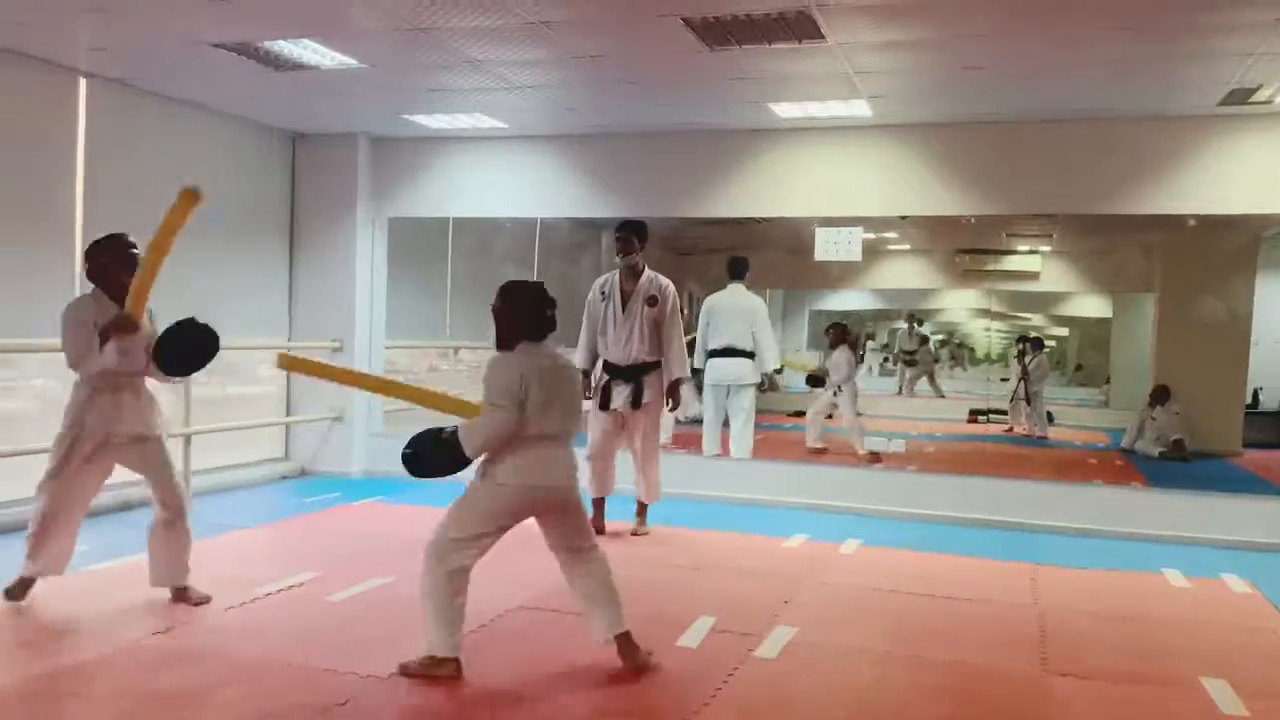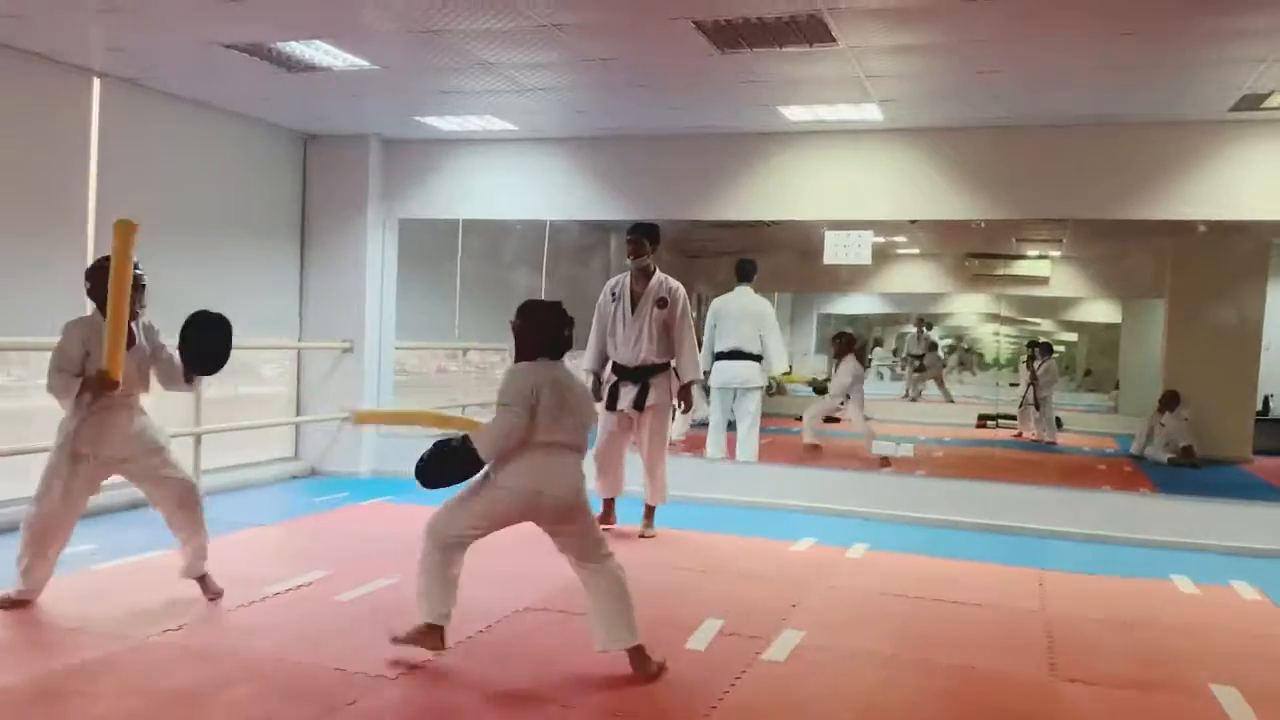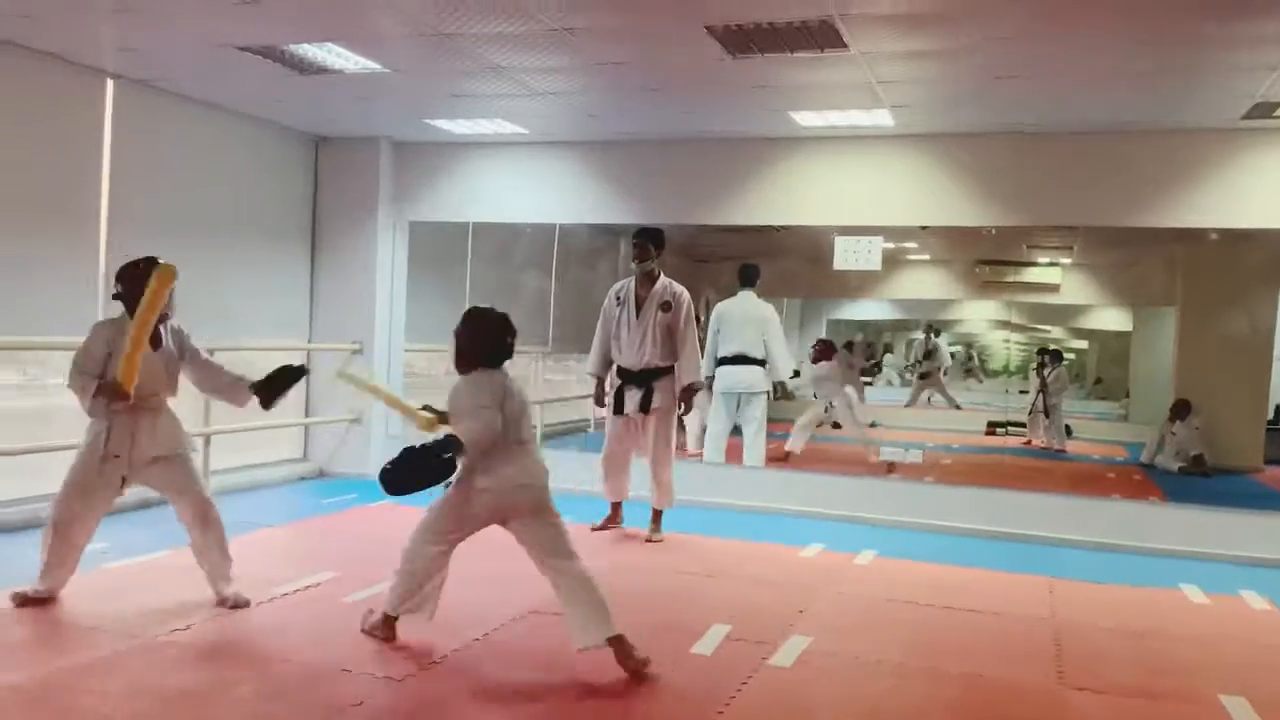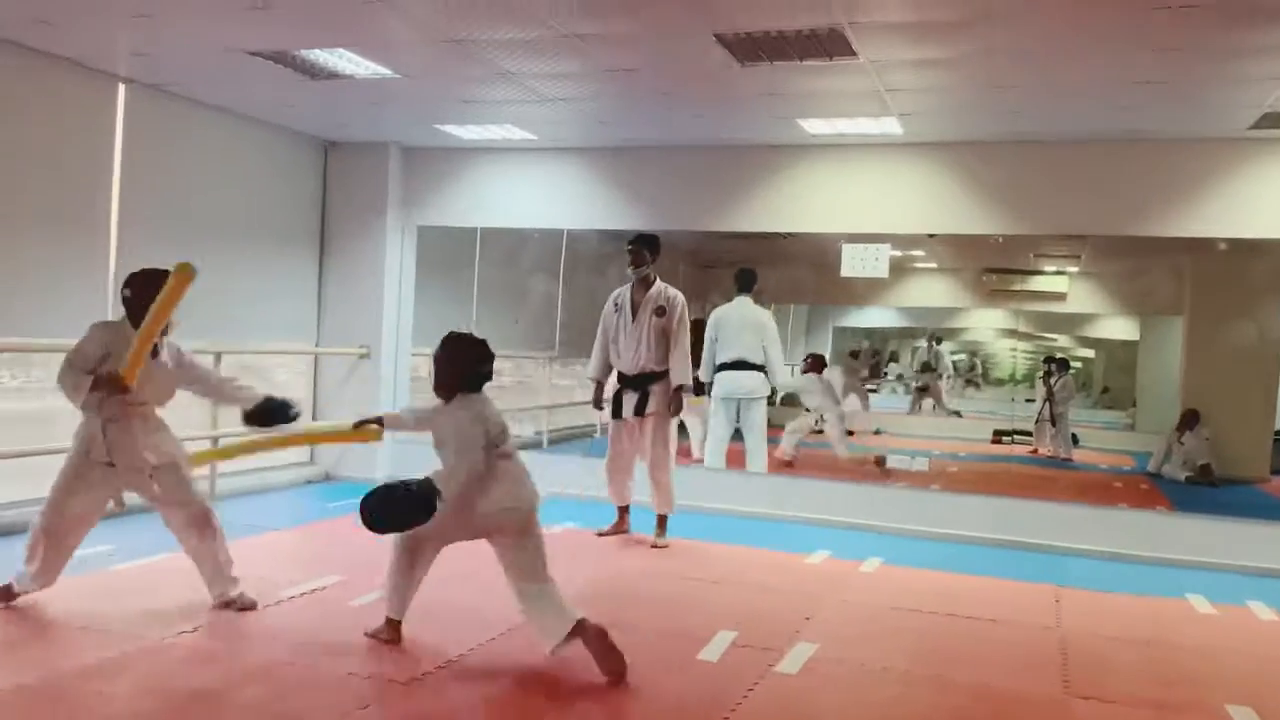
dt=0.1s
person 1, frame 1
left shoulder: (505, 364)
right shoulder: (567, 369)
left elbow: (496, 424)
left wrist: (459, 440)
left hip: (508, 479)
right hip: (559, 478)
left knee: (445, 553)
right knee: (584, 558)
left ankle: (443, 656)
right ankle: (626, 646)
person 1, frame 2
left shoulder: (522, 375)
right shoulder: (578, 388)
left elbow: (508, 428)
left wrist: (471, 448)
left hip: (514, 483)
right hip: (564, 488)
left knee: (442, 530)
right knee: (598, 564)
left ankle: (432, 627)
right ankle: (637, 655)
person 1, frame 3
left shoulder: (477, 384)
right shoulder: (504, 383)
left elbow: (485, 425)
left wrist: (447, 446)
right wrist: (448, 415)
left hip: (487, 485)
right hip: (531, 484)
left knee: (428, 541)
right knee: (564, 566)
left ankle: (388, 620)
right ankle: (618, 647)
person 1, frame 4
left shoulder: (460, 414)
right shoulder: (465, 408)
left elbow: (467, 466)
right elbow: (429, 416)
right wrist: (383, 420)
left hip: (478, 502)
right hip: (520, 502)
left knee: (412, 543)
right knee: (535, 586)
left ankle: (392, 625)
right ankle: (584, 630)
person 2, frame 1
left shoulder: (141, 316)
right shoulder: (82, 309)
left elbow: (158, 364)
right elbow: (78, 356)
right wrist: (111, 332)
left hip: (138, 415)
right hip: (93, 416)
left knee: (171, 497)
right knee: (62, 495)
left ankle: (176, 580)
right ankle: (34, 570)
person 2, frame 2
left shoulder: (147, 333)
right shoulder: (79, 332)
left elbow: (172, 377)
right elbow: (58, 382)
left wrist: (191, 372)
right wrist: (90, 385)
left hip: (133, 431)
right hip: (86, 433)
left knee: (183, 494)
right knee: (49, 512)
left ankle: (197, 568)
person 2, frame 3
left shoulder: (175, 338)
right shoulder: (107, 333)
left elbow: (213, 377)
right elbow: (79, 377)
left wrist: (257, 390)
right wrist: (103, 389)
left hip: (160, 436)
right hip: (112, 434)
left knee: (199, 509)
right knee: (71, 509)
left ankle: (225, 588)
right ankle: (48, 586)
person 2, frame 4
left shoulder: (170, 352)
right shoulder: (104, 334)
left elbow: (209, 382)
right elbow: (69, 375)
left wrist: (258, 402)
right wrist: (99, 385)
left hip: (150, 443)
right hip: (101, 440)
left knee: (195, 515)
right knee: (61, 514)
left ankle: (227, 591)
person 3, frame 1
left shoulder: (661, 288)
right shoulder: (601, 286)
left elbow: (672, 336)
right elbow: (590, 332)
left wrist: (674, 381)
right wrist: (585, 374)
left hip: (646, 380)
right hip: (610, 379)
left knee: (646, 452)
right knee: (599, 449)
left ankle: (641, 515)
right ankle: (597, 515)
person 3, frame 2
left shoulder: (672, 290)
right shoulder: (613, 287)
left elbow: (683, 339)
right elbow: (600, 333)
left wrist: (686, 383)
right wrist: (596, 375)
left hip: (654, 382)
right hip: (619, 380)
left knee: (653, 454)
right knee: (606, 449)
left ankle: (649, 518)
right ankle: (608, 511)
person 3, frame 3
left shoulder: (676, 294)
right shoulder: (618, 292)
left elbow: (687, 343)
right elbow: (604, 336)
left wrist: (688, 387)
right wrist: (600, 380)
left hip: (659, 386)
right hip: (625, 384)
left knee: (660, 457)
right knee: (614, 454)
left ankle: (656, 522)
right ankle: (615, 513)
person 3, frame 4
left shoulder: (671, 299)
right shoulder: (617, 298)
left elbow: (680, 346)
right elbow: (604, 342)
left wrist: (678, 389)
right wrist: (598, 384)
left hip: (656, 390)
right hip: (624, 389)
left knee: (659, 461)
right knee: (617, 459)
left ankle: (661, 527)
right ankle: (622, 519)
person 4, frame 1
left shoulder: (711, 301)
right shoulder: (755, 302)
left elbow: (701, 337)
right elbow: (763, 338)
left wrist: (700, 366)
right wrist: (766, 370)
left hip: (716, 364)
right hip: (743, 365)
left knee: (712, 418)
right knee: (742, 419)
person 4, frame 2
left shoulder: (717, 303)
right shoulder: (763, 305)
left elbow: (708, 339)
right elbow: (771, 341)
left wrist: (707, 368)
right wrist: (774, 373)
left hip: (722, 367)
right hip: (750, 368)
left knee: (717, 421)
right knee: (748, 423)
left ankle: (715, 462)
person 4, frame 3
left shoulder: (721, 308)
right shoulder: (766, 310)
left elbow: (711, 344)
right elbow: (775, 346)
left wrist: (708, 373)
right wrist: (779, 378)
left hip: (726, 372)
right hip: (754, 373)
left knee: (717, 427)
right knee: (753, 429)
person 4, frame 4
left shoulder: (718, 314)
right shoulder: (764, 315)
left elbow: (708, 350)
right elbow: (773, 351)
left wrist: (707, 378)
right wrist: (773, 382)
left hip: (725, 378)
right hip: (754, 379)
left knee: (718, 433)
right knee: (755, 435)
